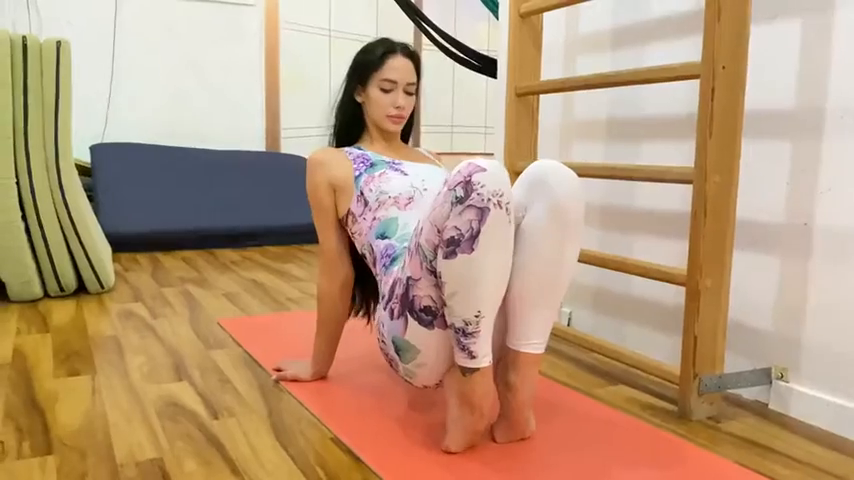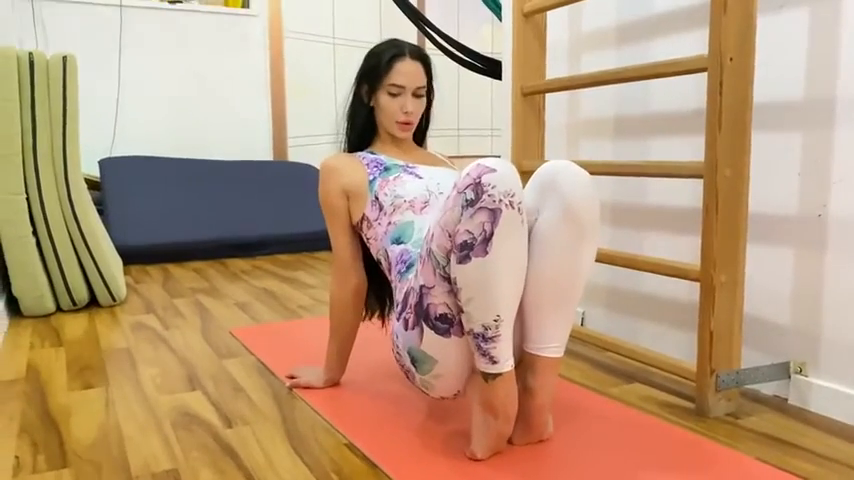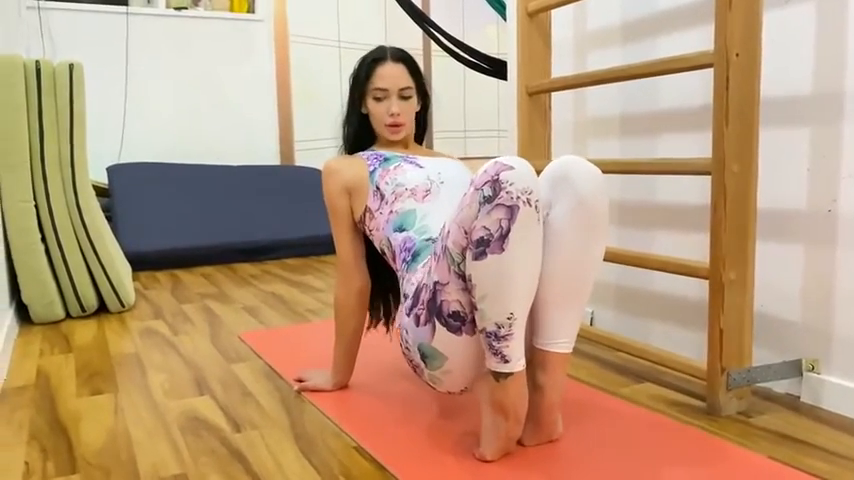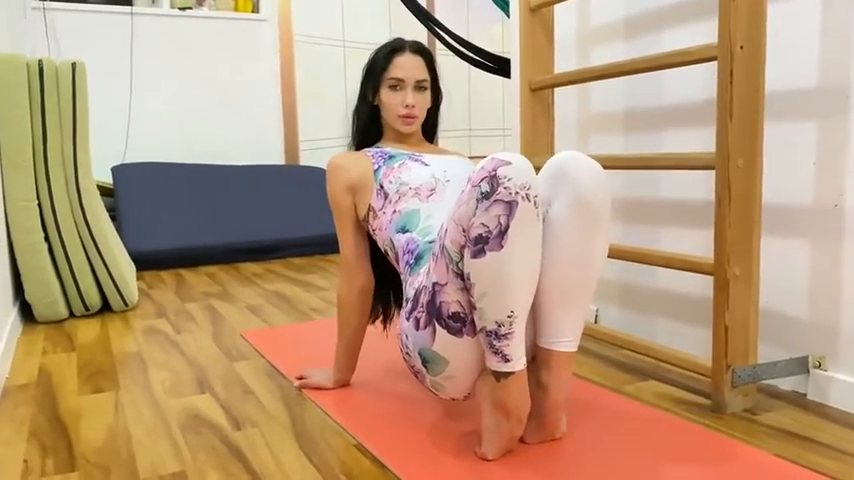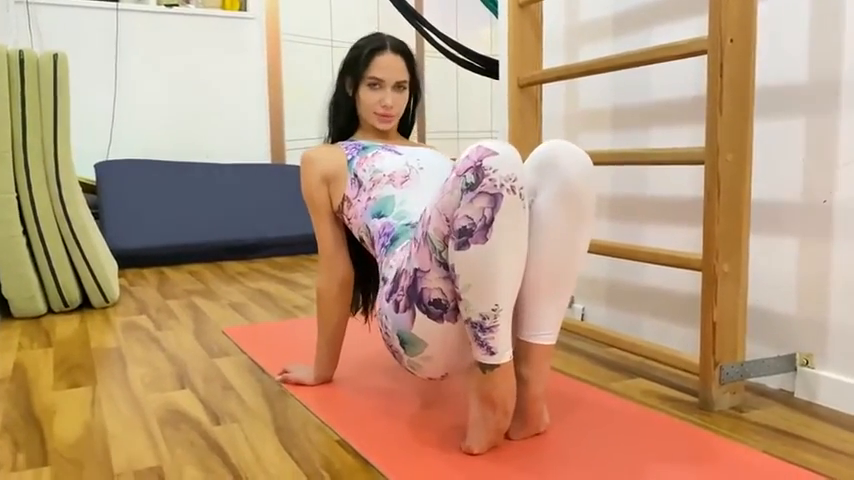
dt=1s
person 1, frame 1
left shoulder: (429, 160)
right shoulder: (329, 165)
right elbow: (336, 272)
left hip: (477, 318)
right hip: (418, 333)
left knee: (551, 178)
right knee: (481, 177)
left ankle: (516, 384)
right ankle: (468, 379)
person 1, frame 2
left shoulder: (443, 164)
right shoulder: (342, 171)
right elbow: (350, 278)
left hip: (494, 320)
right hip: (434, 338)
left knee: (563, 180)
right knee: (489, 179)
left ankle: (535, 391)
right ankle: (493, 388)
person 1, frame 3
left shoulder: (451, 163)
right shoulder: (345, 171)
right elbow: (353, 278)
left hip: (508, 314)
right hip: (439, 325)
left knee: (573, 174)
right knee: (507, 176)
left ankle: (544, 388)
right ankle: (502, 392)
person 1, frame 4
left shoulder: (459, 162)
right shoulder: (350, 168)
right elbow: (357, 278)
left hip: (510, 322)
right hip: (443, 334)
left knee: (574, 171)
right knee: (505, 172)
left ankle: (548, 386)
right ankle: (505, 389)
person 1, frame 5
left shoulder: (430, 153)
right shoulder: (324, 161)
right elbow: (336, 269)
left hip: (490, 301)
right hip: (419, 311)
left knee: (561, 160)
right knee: (491, 160)
left ankle: (529, 379)
right ankle: (492, 379)
